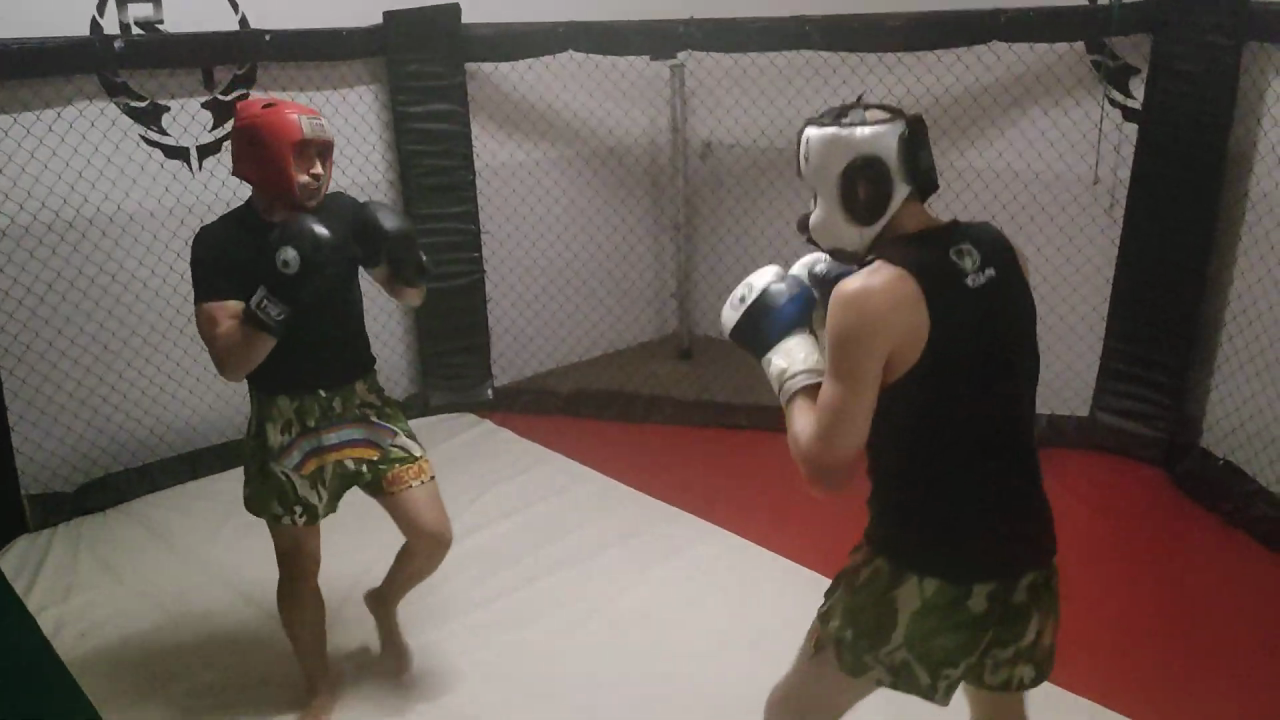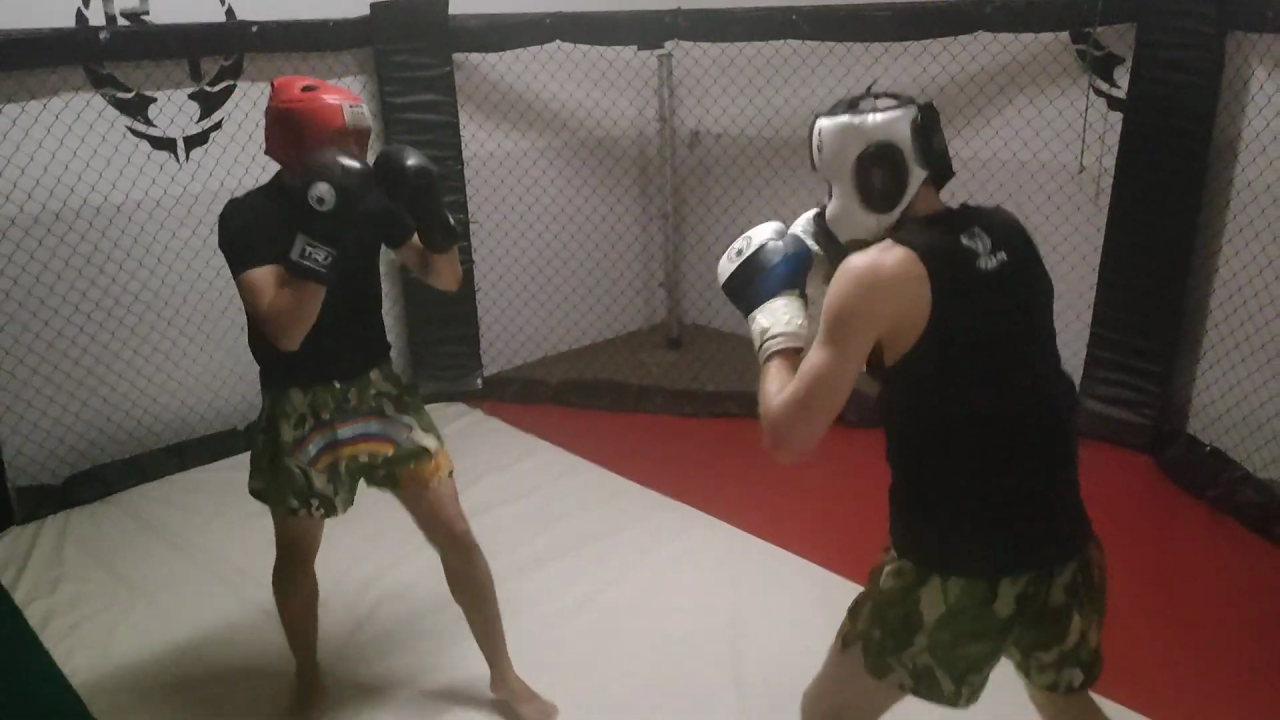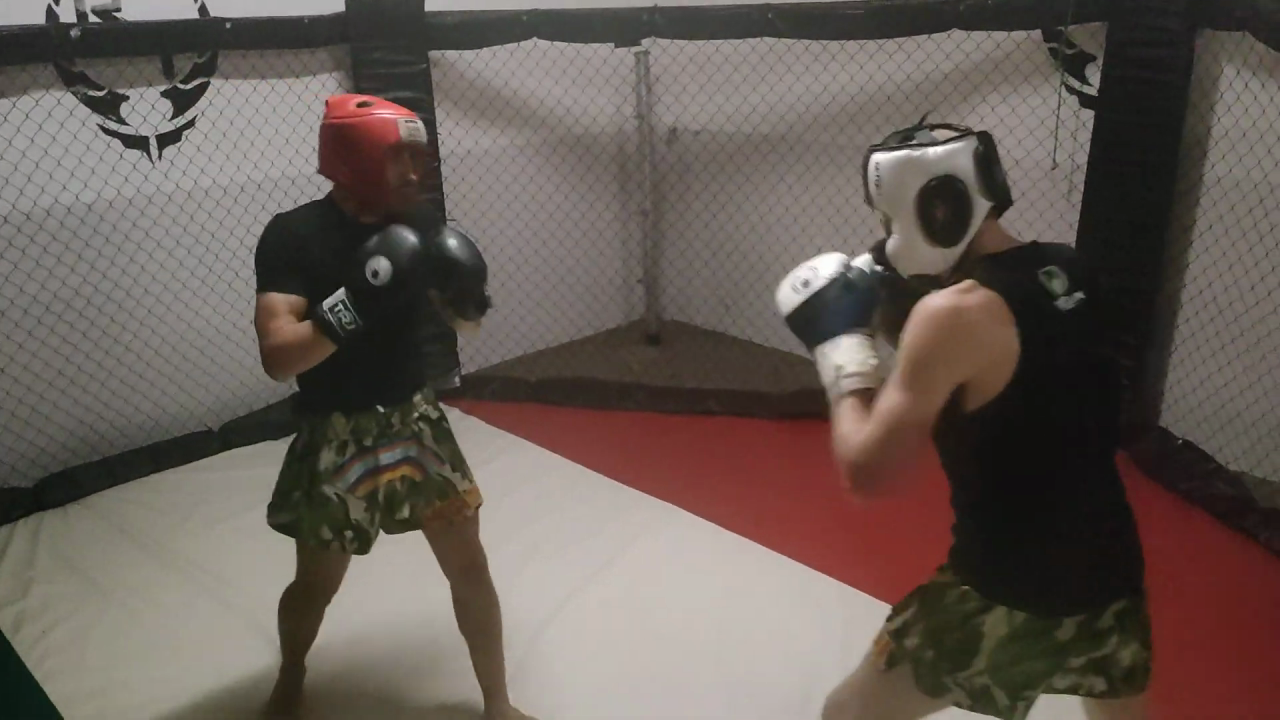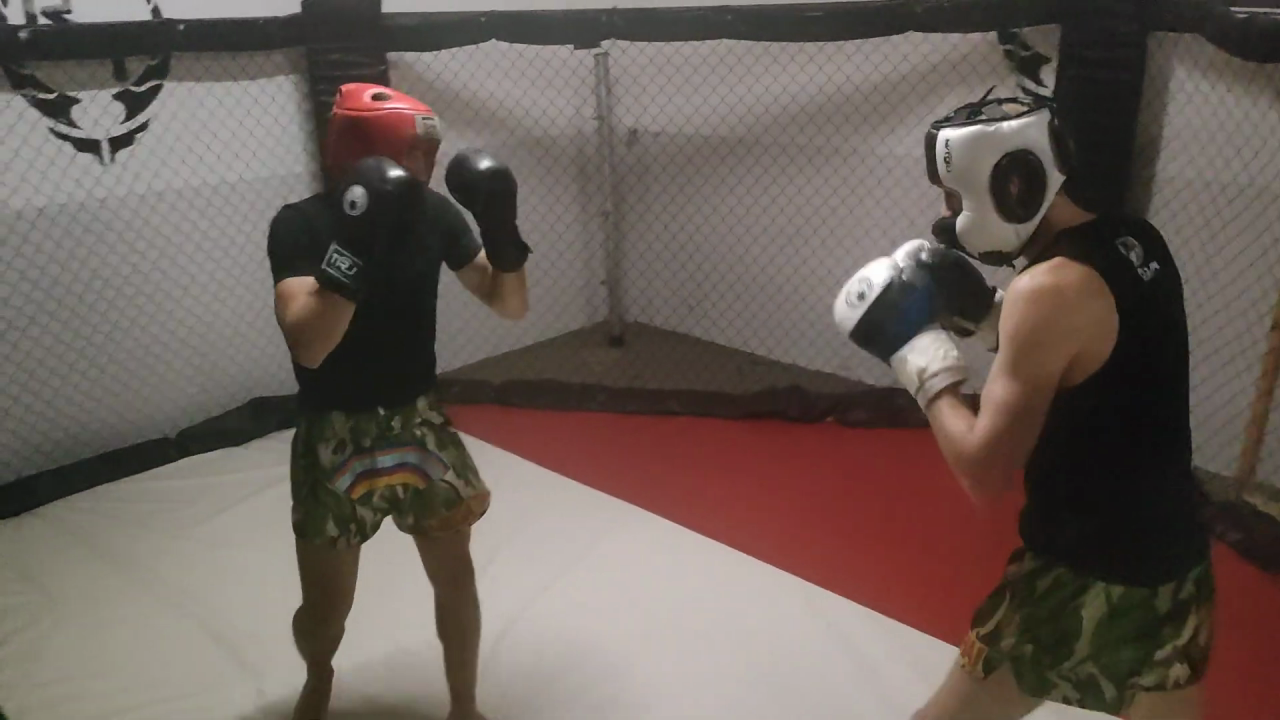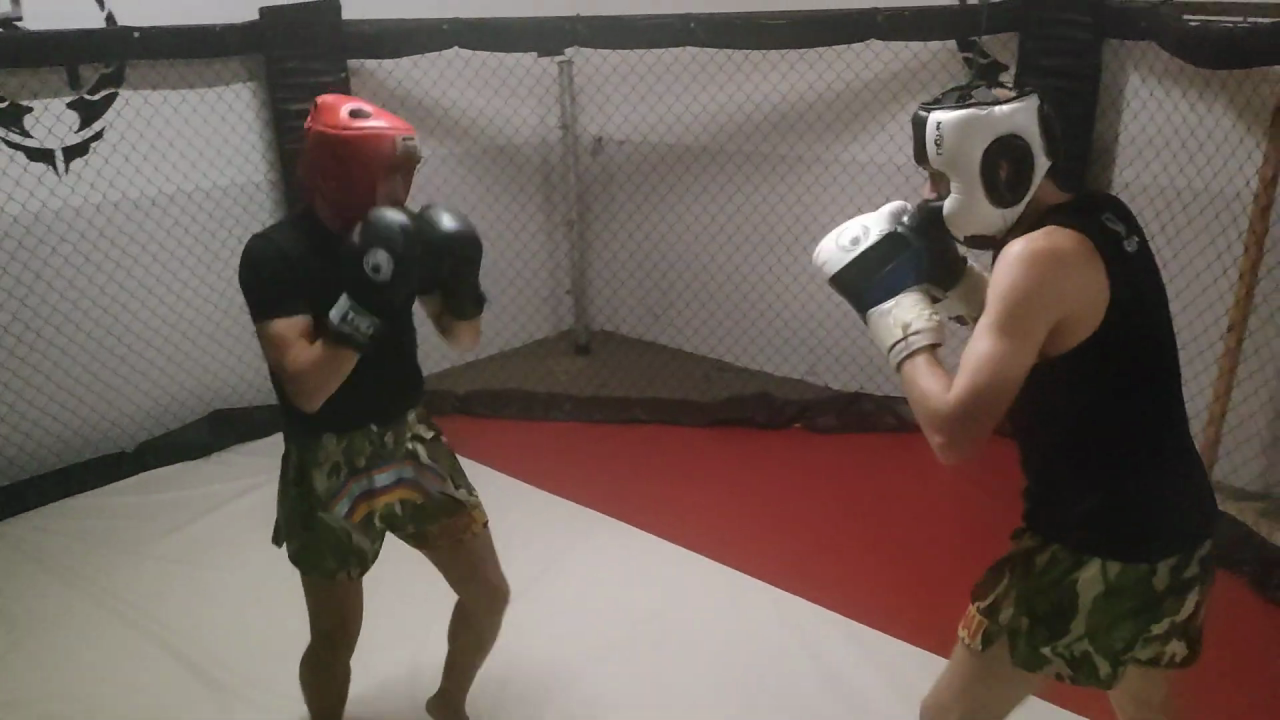
dt=0.2s
person 1, frame 1
left shoulder: (343, 213)
right shoulder: (219, 245)
left elbow: (407, 297)
right elbow: (230, 361)
left wrist: (407, 260)
right wrist: (278, 294)
left hip: (363, 400)
right hip: (286, 421)
left knee: (434, 533)
right knee: (299, 566)
left ankle: (384, 602)
person 1, frame 2
left shoulder: (374, 196)
right shoulder: (247, 217)
left elbow: (446, 277)
right elbow: (287, 329)
left wrist: (432, 213)
right wrist: (321, 232)
left hip: (377, 391)
right hip: (301, 411)
left knee: (454, 534)
right knee: (297, 554)
person 1, frame 3
left shoulder: (414, 225)
right shoulder: (293, 236)
left elbow: (458, 316)
right elbow: (278, 358)
left wrist: (467, 298)
right wrist: (357, 303)
left hip: (416, 419)
right hip: (336, 436)
left knee: (469, 567)
right knee: (317, 584)
person 1, frame 4
left shoulder: (433, 212)
right shoulder: (300, 226)
left elbow: (512, 306)
right elbow: (307, 346)
left wrist: (502, 227)
right wrist: (354, 244)
left hip: (421, 424)
right hip: (337, 438)
left knee: (454, 577)
right knee: (326, 604)
person 1, frame 5
left shoulder: (404, 233)
right shoulder: (273, 256)
left elbow: (461, 336)
right elbow: (309, 392)
left wrist: (463, 291)
right wrist: (364, 297)
left hip: (410, 437)
right hip: (329, 461)
left knee: (486, 590)
right knee: (337, 636)
person 2, frame 1
left shoulder: (868, 296)
right shoulder: (1000, 253)
left elbow: (830, 469)
left wrist: (788, 351)
left hip: (926, 569)
right hip: (1022, 550)
person 2, frame 2
left shoulder: (875, 275)
right shoulder: (1009, 236)
left elbow: (787, 433)
left wrist: (775, 309)
left hip: (952, 568)
right hip: (1061, 547)
person 2, frame 3
left shoulder: (953, 314)
right shoulder: (1073, 273)
left elbow: (869, 473)
left wrist: (841, 345)
left hip: (1008, 596)
right hip: (1111, 577)
person 2, frame 4
left shoulder: (1051, 289)
right shoulder: (1134, 244)
left elbow: (987, 473)
left wrist: (918, 348)
right wrist: (982, 312)
left hip: (1085, 575)
right hip: (1174, 556)
person 2, frame 5
left shoulder: (1038, 255)
right shoulder: (1109, 221)
left elbow: (954, 430)
left wrist: (897, 308)
right wrist: (951, 281)
left hip: (1093, 550)
right hip: (1175, 529)
